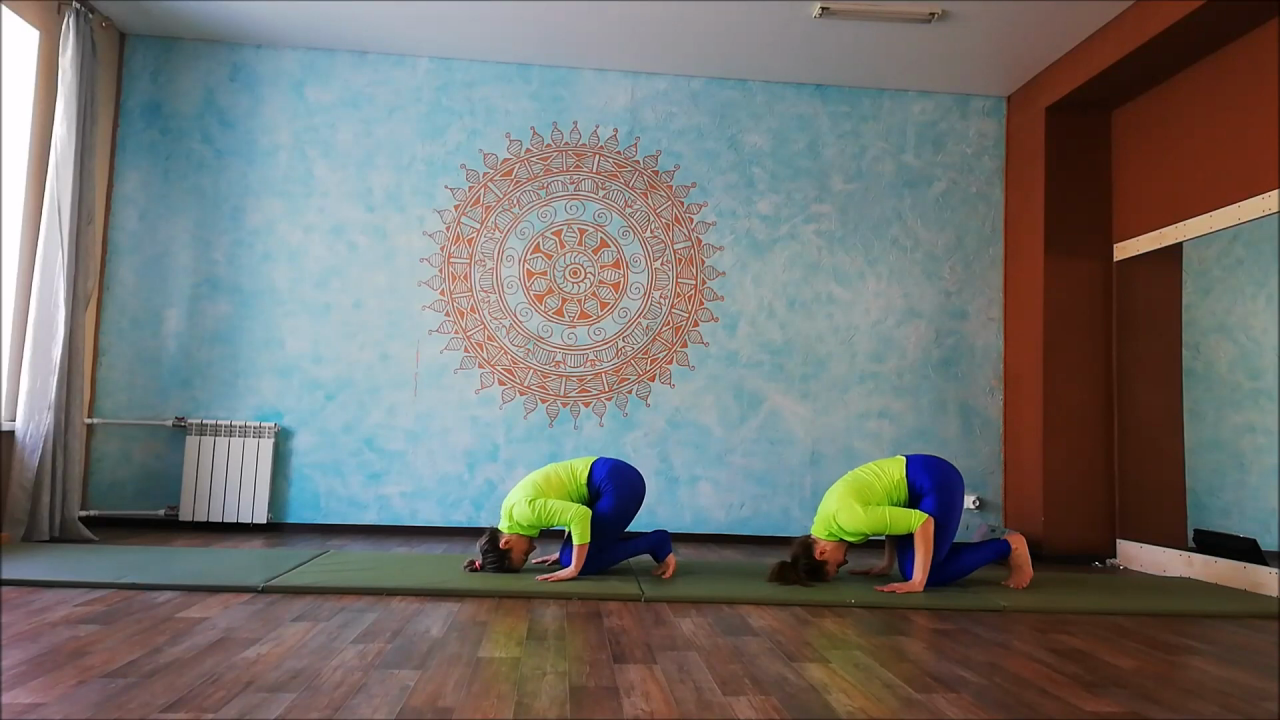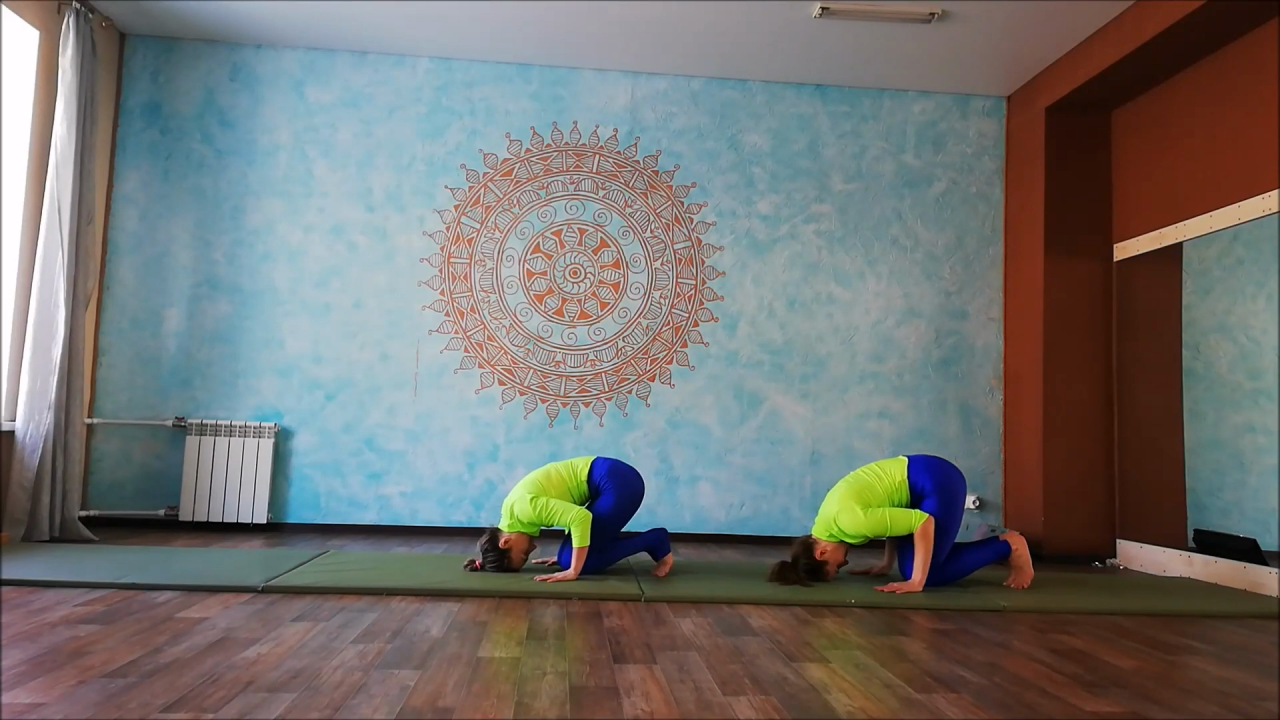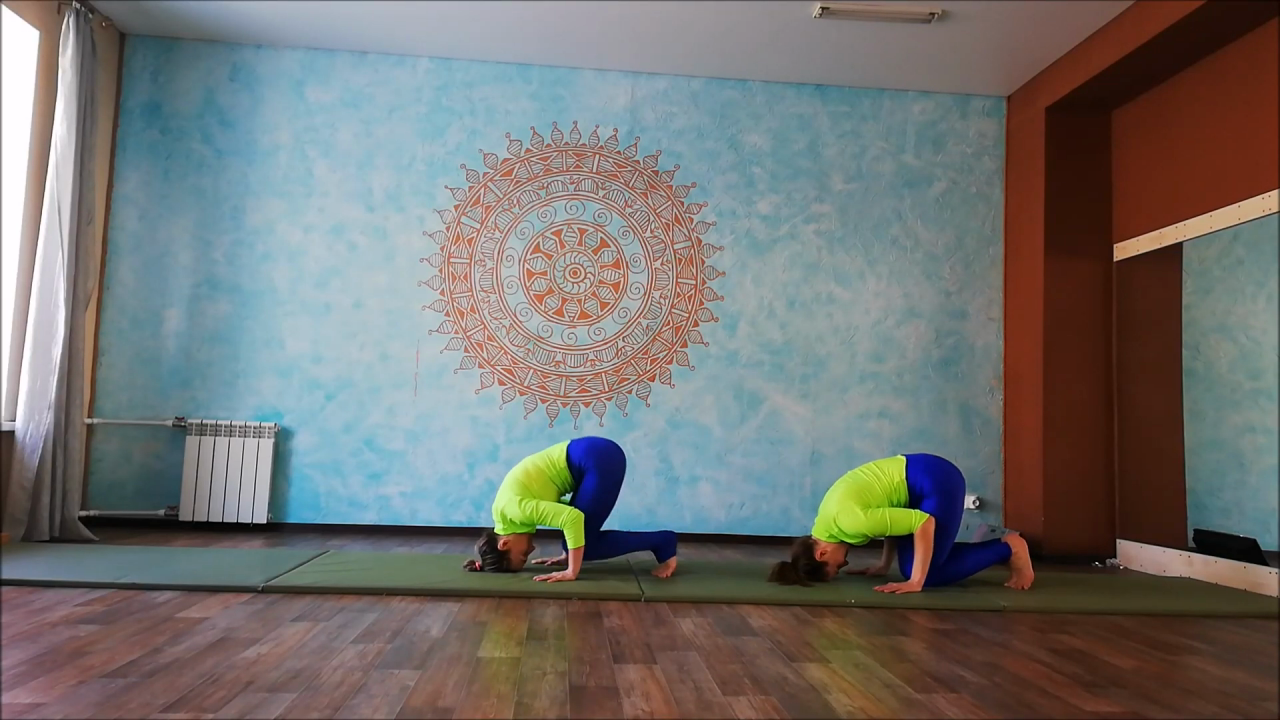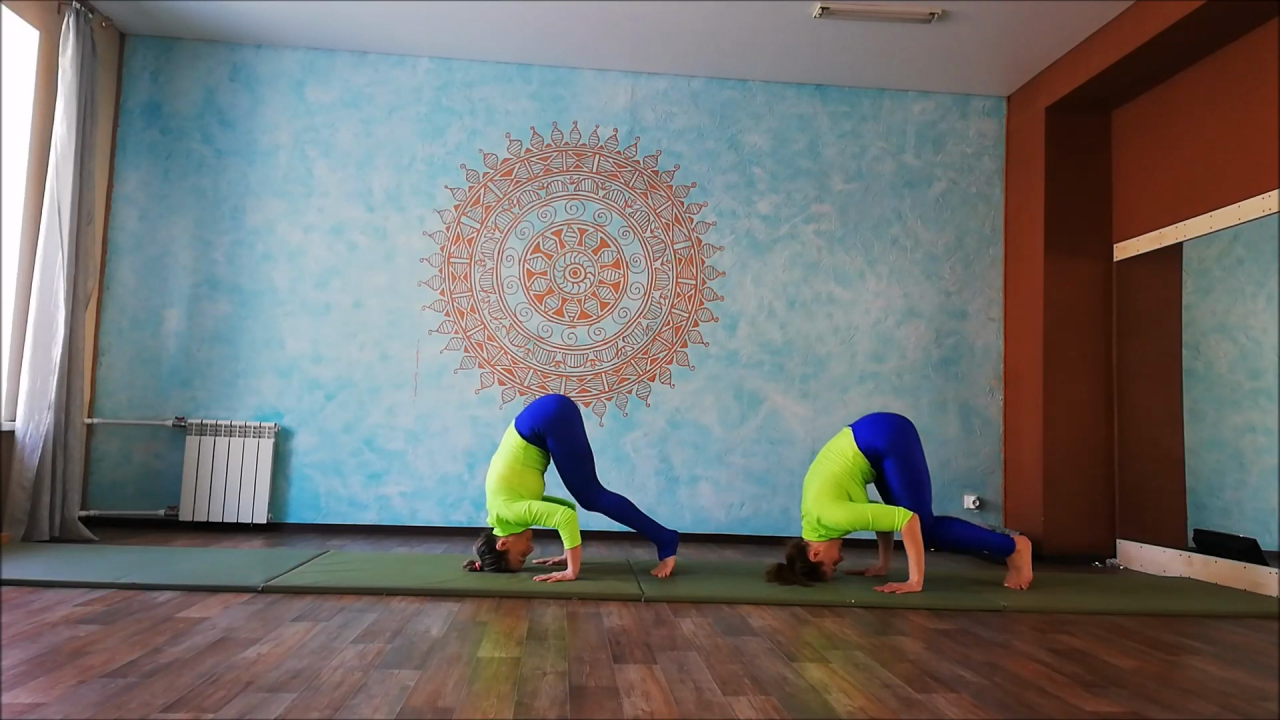
dt=0.5s
person 1, frame 1
left shoulder: (847, 517)
right shoulder: (828, 520)
left elbow: (922, 523)
left wrist: (918, 583)
right wrist: (887, 564)
left hip: (936, 482)
right hip: (916, 480)
left knee: (927, 575)
right knee: (914, 568)
left ankle: (1008, 547)
right ankle: (1003, 546)
person 1, frame 2
left shoulder: (848, 520)
right shoulder: (830, 518)
left elbow: (923, 522)
left wrist: (917, 582)
right wrist: (887, 563)
left hip: (938, 483)
right hip: (922, 479)
left knee: (928, 574)
right knee: (911, 568)
left ankle: (1008, 546)
right ankle: (1004, 544)
person 1, frame 3
left shoulder: (846, 521)
right shoulder: (830, 520)
left elbow: (923, 522)
left wrist: (916, 582)
right wrist: (884, 565)
left hip: (936, 482)
right hip: (917, 480)
left knee: (928, 576)
right knee: (913, 567)
left ankle: (1009, 549)
right ankle: (1004, 547)
person 1, frame 4
left shoulder: (826, 516)
right shoulder: (817, 516)
left elbow: (907, 519)
right elbow: (884, 514)
left wrist: (916, 581)
right wrist: (883, 564)
left hip: (885, 439)
right hip: (878, 439)
left knee: (923, 530)
right knee: (920, 529)
left ankle: (1014, 547)
person 2, frame 1
left shoulder: (520, 512)
right shoulder: (519, 508)
left elbow: (579, 515)
left wrist: (574, 567)
right wrist: (566, 553)
left hip: (618, 485)
right hip: (614, 479)
left knee: (579, 561)
right knee: (573, 557)
left ankle: (656, 544)
right ankle: (654, 543)
person 2, frame 2
left shoulder: (521, 508)
right shoulder: (519, 507)
left elbow: (581, 517)
left wrist: (573, 571)
right wrist: (565, 556)
left hip: (618, 484)
right hip: (614, 480)
left knee: (577, 561)
right knee: (569, 557)
left ankle: (655, 542)
right ankle: (653, 541)
person 2, frame 3
left shoulder: (512, 510)
right shoulder: (509, 510)
left elbow: (573, 518)
right elbow: (568, 518)
left wrist: (572, 571)
right wrist: (567, 557)
left hip: (597, 459)
right hip: (593, 454)
left knee: (586, 546)
right knee: (581, 539)
left ankle: (663, 544)
person 2, frame 4
left shoulder: (506, 511)
right shoulder: (505, 509)
left elbow: (566, 516)
left wrist: (572, 571)
right wrist: (568, 556)
left hip: (551, 418)
right hip: (550, 416)
left knee: (590, 498)
left ankle: (665, 541)
